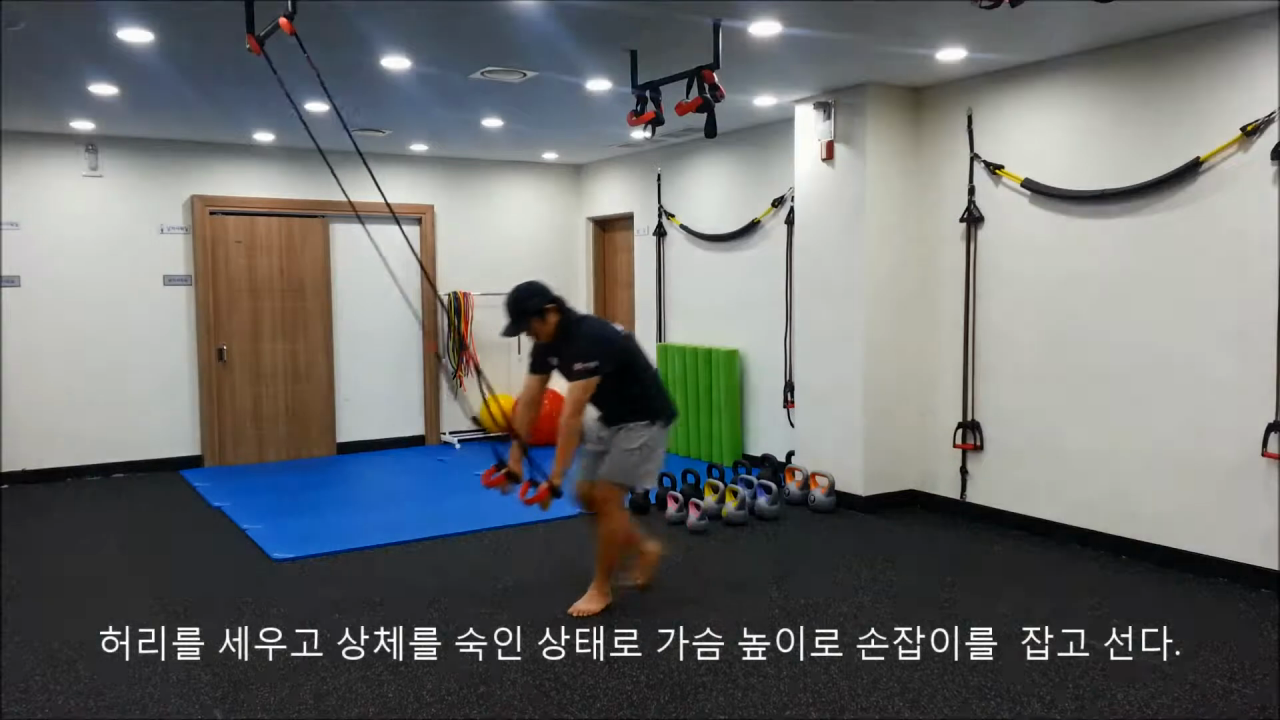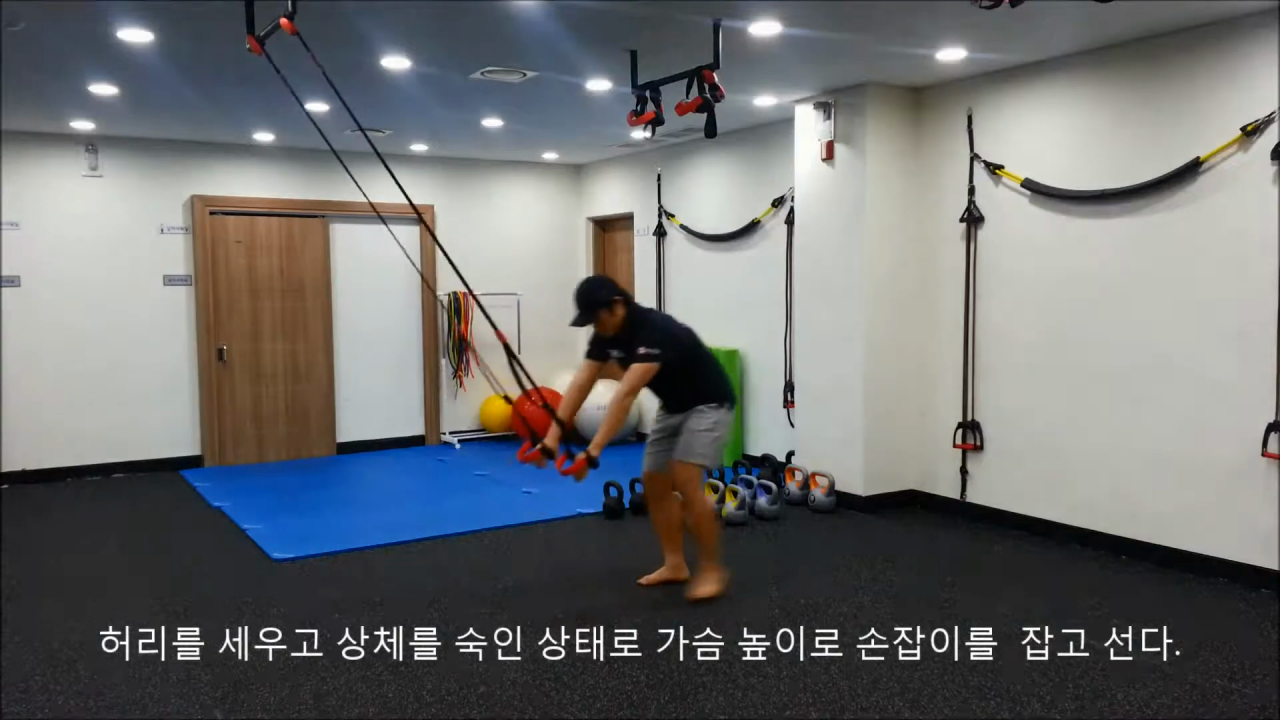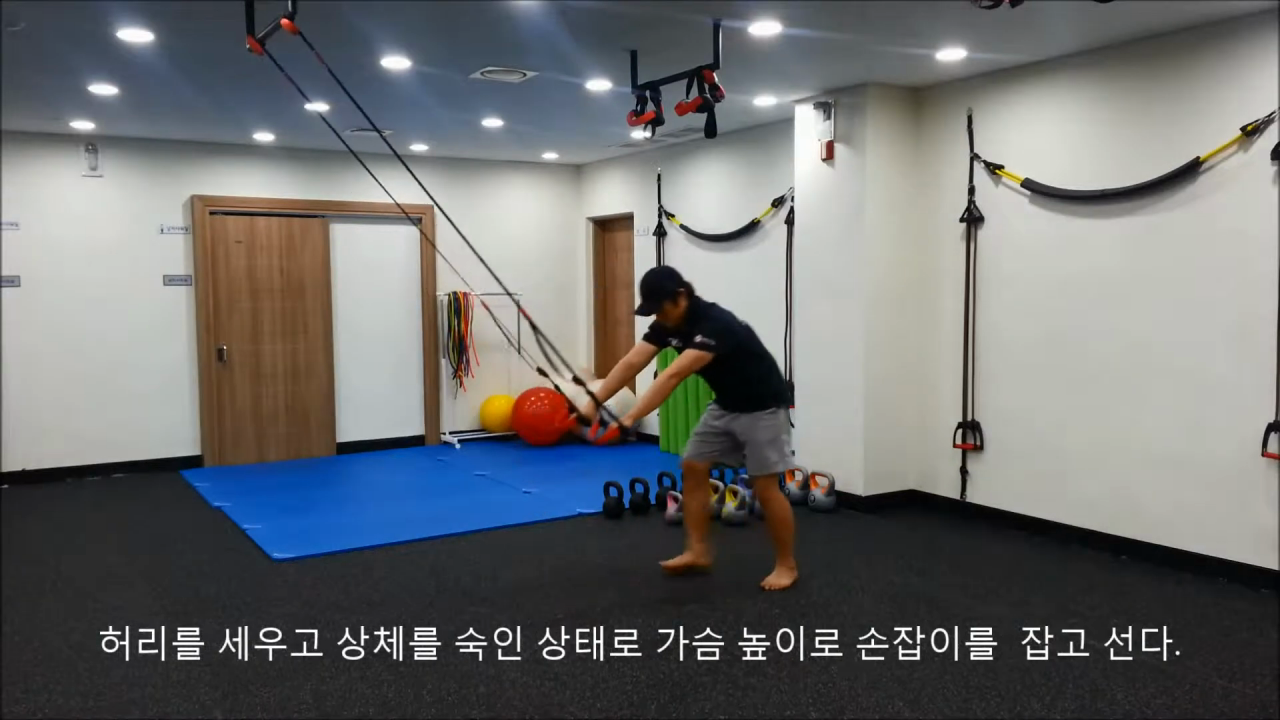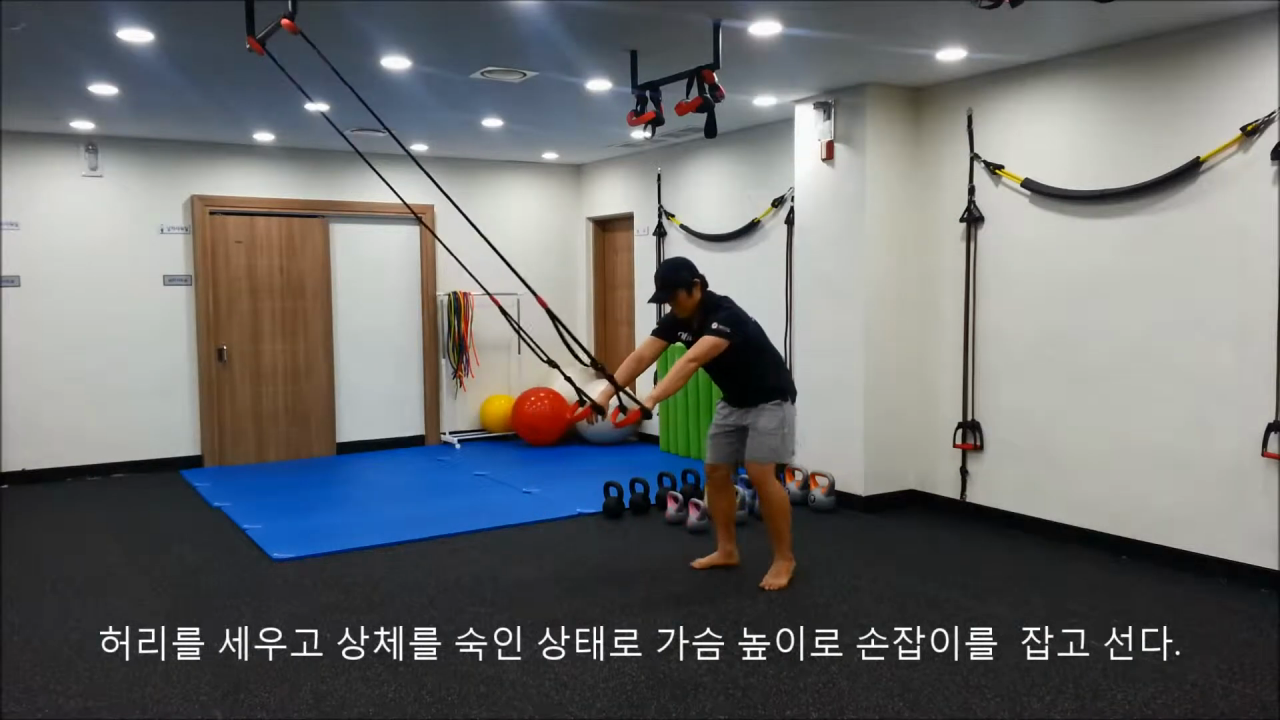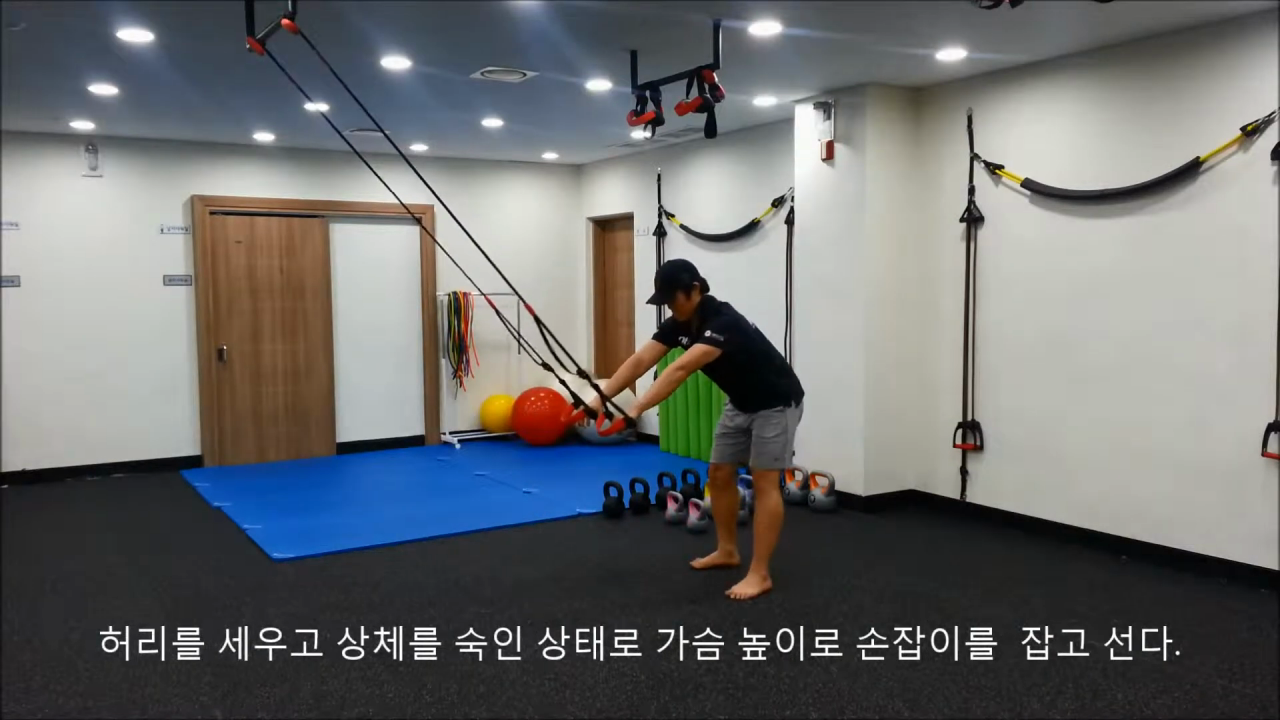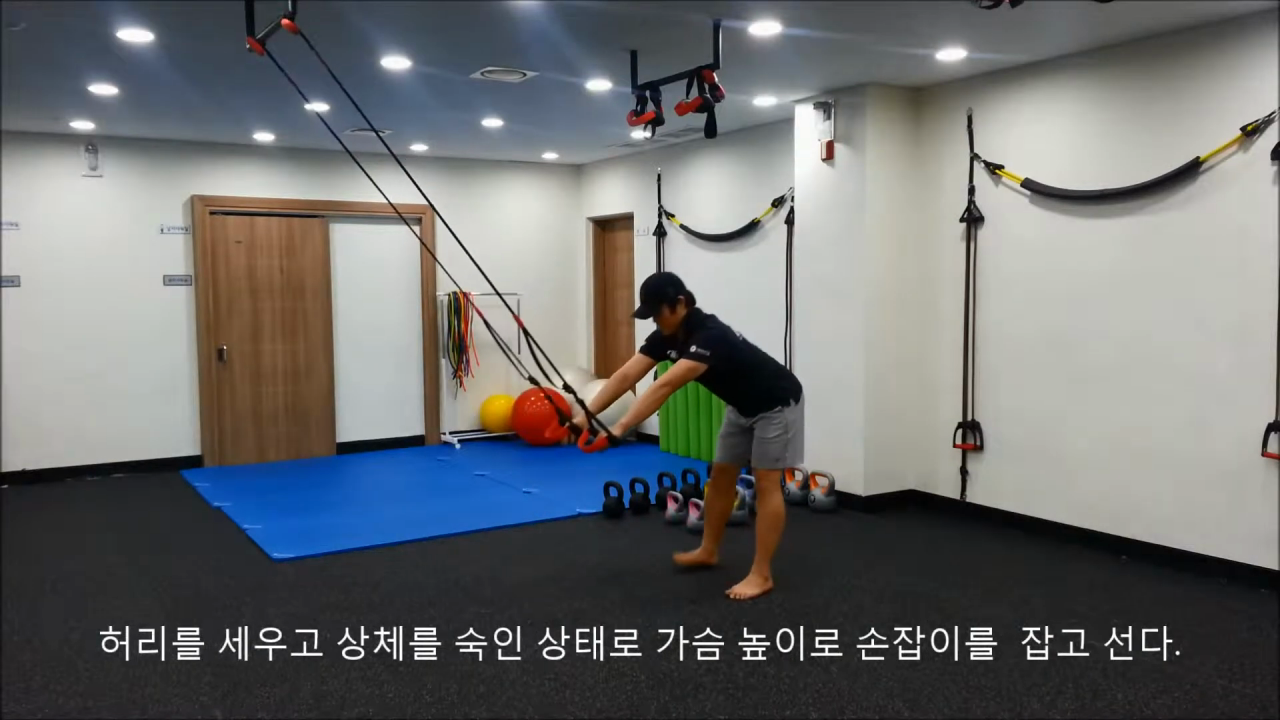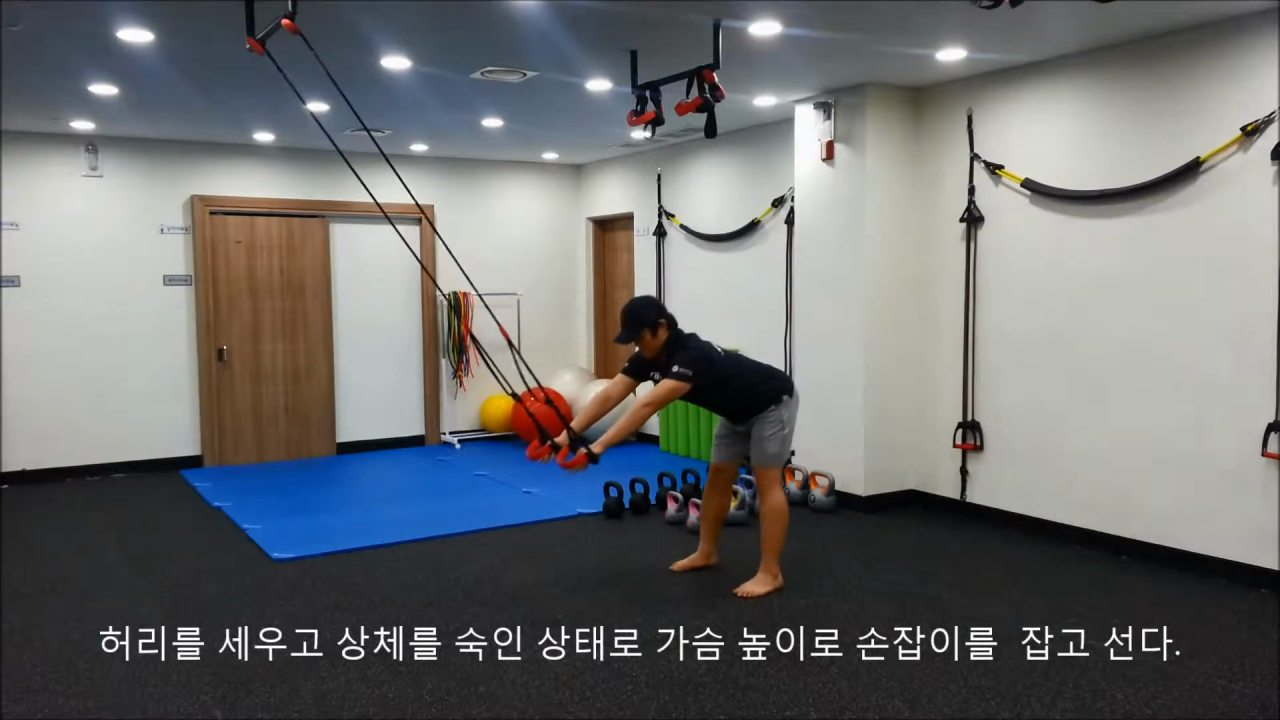
dt=0.4s
person 1, frame 1
left shoulder: (590, 339)
right shoulder: (546, 343)
left elbow: (571, 413)
right elbow: (529, 402)
left wrist: (556, 476)
right wrist: (515, 457)
left hip: (644, 419)
right hip: (610, 418)
left knee: (606, 498)
right knee: (587, 494)
left ankle: (601, 589)
right ankle: (644, 549)
person 1, frame 2
left shoulder: (656, 330)
right shoulder: (607, 336)
left elbow: (626, 394)
right elbow: (580, 385)
left wrist: (595, 450)
right wrist: (553, 435)
left hip: (709, 405)
right hip: (673, 407)
left knee: (685, 481)
right knee: (654, 483)
left ankle: (712, 569)
right ankle: (675, 564)
person 1, frame 3
left shoulder: (715, 324)
right shoulder: (668, 325)
left elbow: (672, 377)
right elbow: (631, 364)
left wrist: (630, 419)
right wrist: (593, 404)
left hip: (763, 406)
right hip: (726, 405)
left knee: (764, 487)
right knee: (693, 469)
left ankle: (787, 564)
right ankle: (698, 552)
person 1, frame 4
left shoulder: (727, 316)
right shoulder: (677, 319)
left elbow: (691, 362)
right elbow: (641, 357)
left wrist: (651, 400)
right wrist: (606, 394)
left hip: (770, 399)
right hip: (733, 401)
left knee: (760, 474)
right knee: (716, 473)
left ankle: (784, 558)
right ankle: (726, 550)
person 1, frame 5
left shoulder: (724, 322)
right shoulder: (679, 324)
left elbow: (681, 369)
right elbow: (640, 361)
left wrist: (637, 409)
right wrist: (600, 398)
left hip: (776, 403)
right hip: (741, 403)
left knee: (764, 482)
right knee: (719, 474)
left ankle: (759, 574)
right ankle: (726, 550)
person 1, frame 6
left shoulder: (710, 335)
right shoulder: (666, 337)
left elbow: (666, 386)
right elbow: (626, 376)
left wrist: (621, 427)
right wrist: (585, 415)
left hip: (776, 404)
right hip: (743, 406)
left knee: (766, 483)
right knee: (722, 475)
left ankle: (761, 574)
right ankle: (708, 551)
person 1, frame 7
left shoulder: (692, 355)
right shoulder: (648, 358)
left elbow: (649, 406)
right elbow: (609, 396)
left wrist: (601, 445)
right wrist: (567, 434)
left hip: (772, 403)
right hip: (737, 410)
left knee: (766, 481)
right knee: (719, 476)
left ankle: (770, 573)
right ankle: (706, 552)
